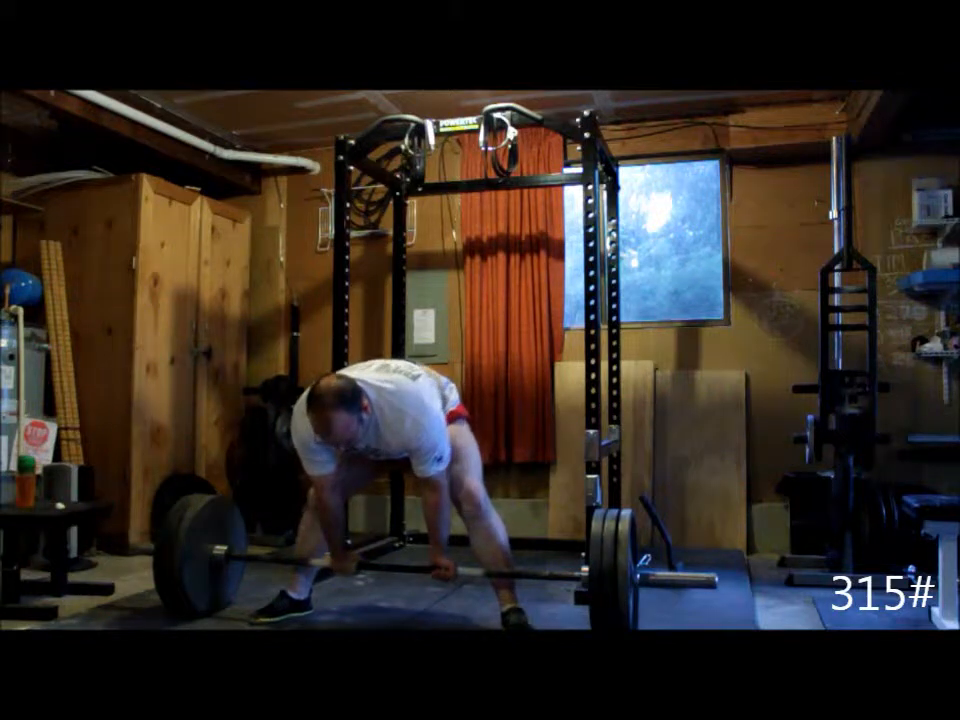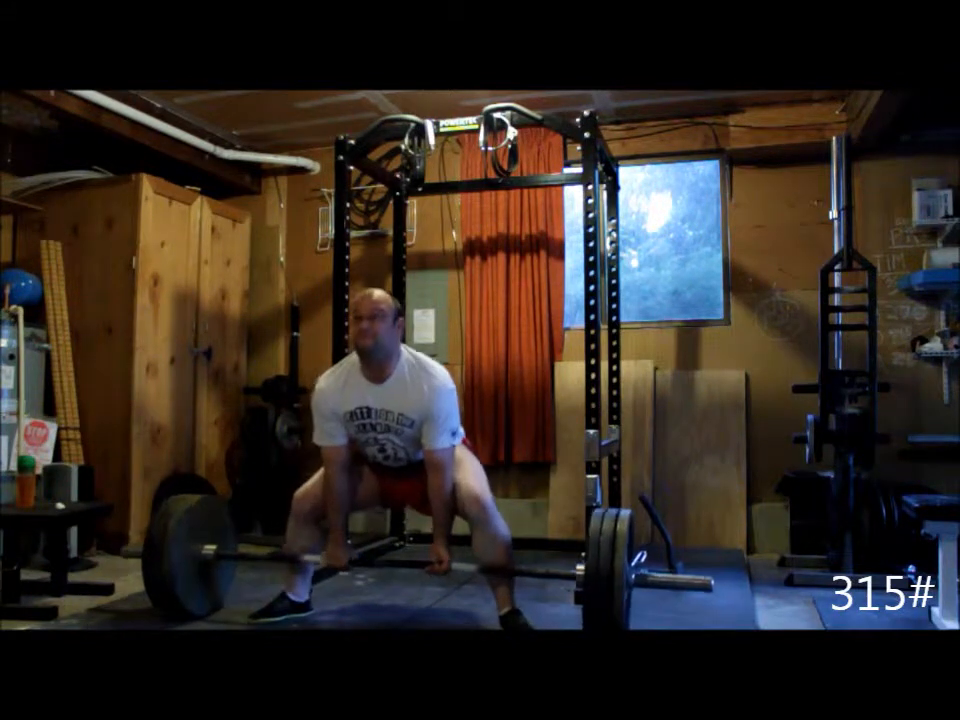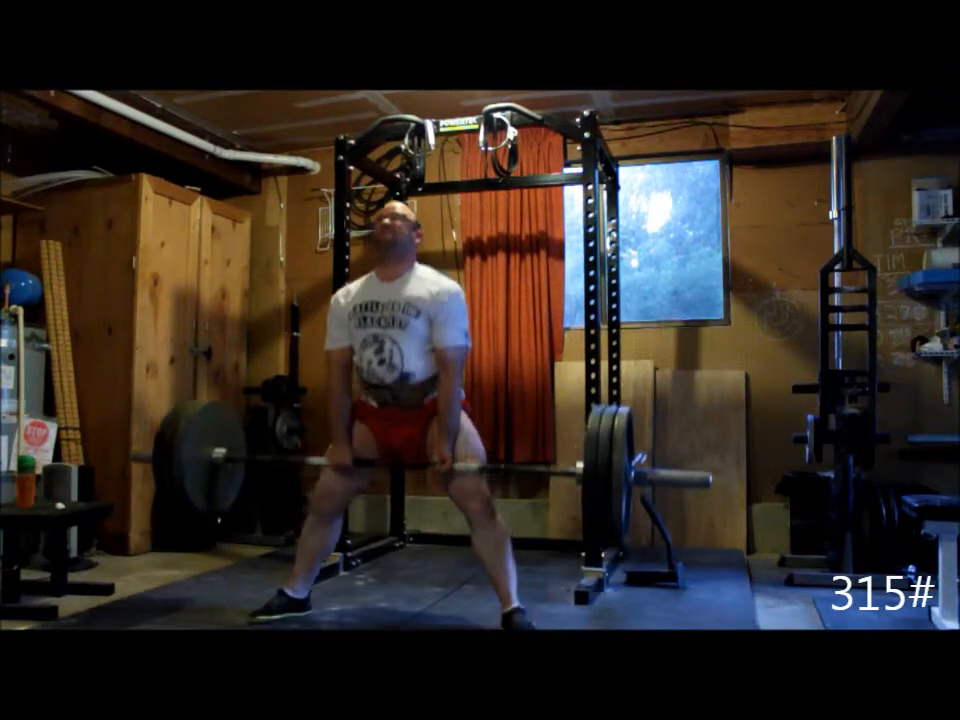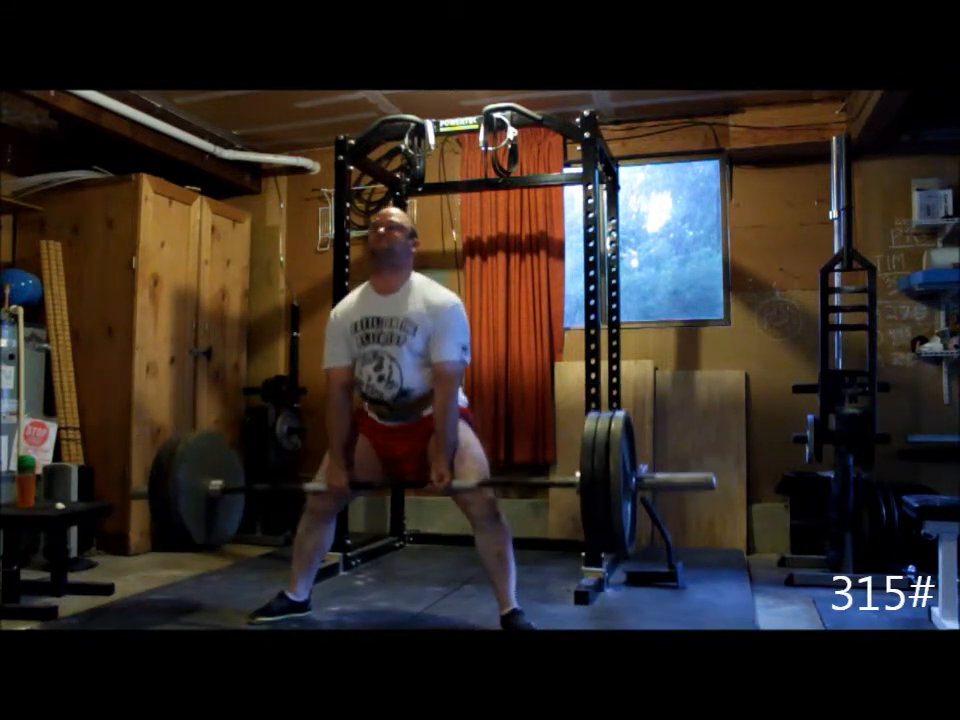
dt=1s
person 1, frame 1
left shoulder: (419, 415)
right shoulder: (305, 420)
left elbow: (434, 488)
right elbow: (328, 493)
left wrist: (438, 551)
right wrist: (338, 552)
left hip: (440, 409)
left knee: (472, 499)
right knee: (317, 498)
left ankle: (510, 607)
right ankle: (297, 594)
person 1, frame 2
left shoulder: (433, 383)
right shoulder: (330, 387)
left elbow: (438, 468)
right elbow: (337, 467)
left wrist: (440, 540)
right wrist: (336, 538)
left hip: (438, 456)
right hip: (374, 463)
left knee: (479, 505)
right knee: (304, 504)
left ankle: (508, 611)
right ankle: (296, 597)
person 1, frame 3
left shoulder: (442, 292)
right shoulder: (346, 298)
left elbow: (450, 370)
right elbow: (338, 372)
left wrist: (446, 440)
right wrist: (340, 441)
left hip: (431, 410)
right hip: (372, 413)
left knee: (477, 503)
right knee: (324, 501)
left ankle: (512, 609)
right ankle: (294, 595)
person 1, frame 4
left shoulder: (440, 304)
right shoulder: (344, 313)
left elbow: (447, 384)
right elbow: (338, 390)
left wrist: (443, 457)
right wrist: (337, 462)
left hip: (434, 420)
right hip: (374, 423)
left knee: (483, 503)
right knee: (320, 499)
left ankle: (511, 611)
right ankle: (295, 596)
